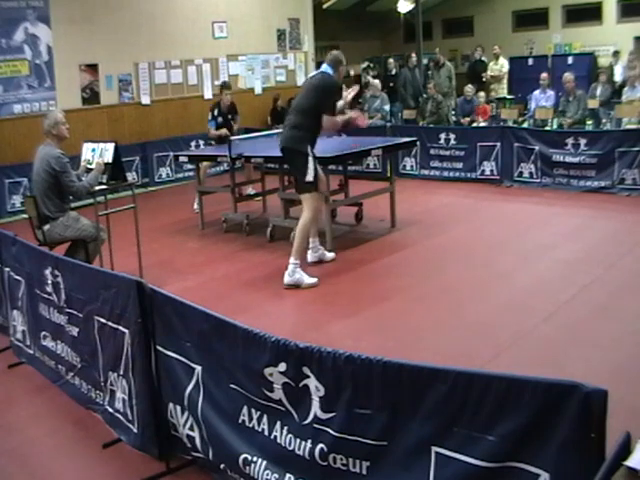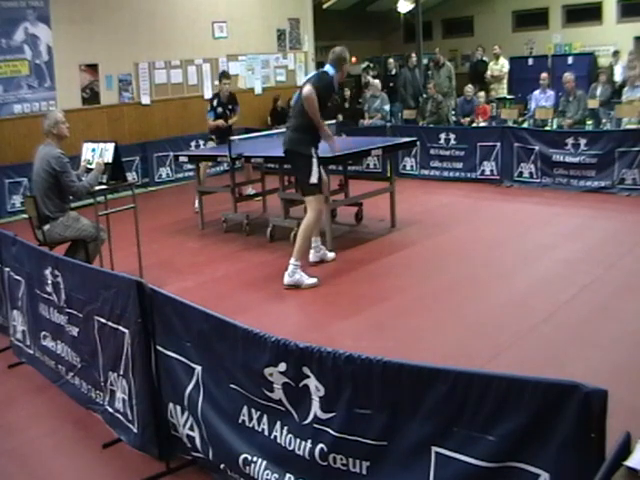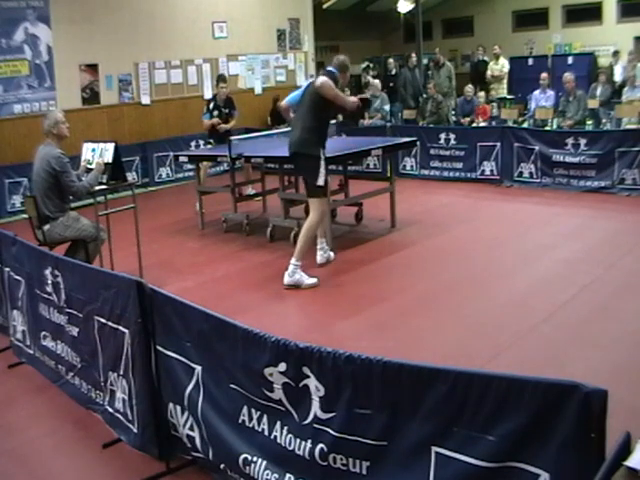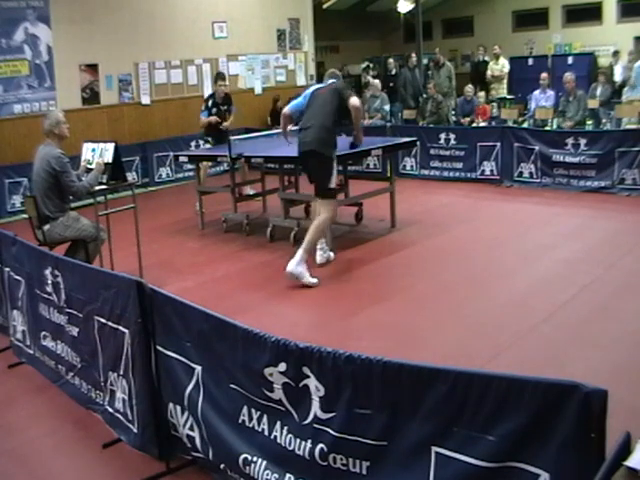
dt=0.2s
person 1, frame 1
left shoulder: (318, 78)
right shoulder: (331, 82)
right elbow: (328, 125)
left wrist: (344, 101)
right wrist: (347, 117)
left hip: (292, 140)
right hip: (299, 143)
left knee: (321, 185)
right knee: (311, 207)
left ankle: (314, 249)
right ankle: (293, 271)
person 1, frame 2
left shoulder: (319, 77)
right shoulder: (327, 79)
left elbow: (295, 103)
right elbow: (307, 94)
right wrist: (322, 128)
left hip: (296, 142)
right hip: (302, 146)
left knee: (323, 186)
right knee: (315, 209)
left ankle: (316, 249)
right ankle: (293, 271)
person 1, frame 3
left shoulder: (316, 81)
right shoulder: (329, 78)
left elbow: (284, 105)
right elbow: (321, 83)
left wrist: (292, 121)
right wrist: (346, 101)
left hip: (299, 144)
right hip: (309, 147)
left knee: (322, 192)
right knee: (318, 210)
left ankle: (322, 249)
right ankle: (294, 271)
person 1, frame 4
left shoulder: (312, 90)
right shoulder: (340, 88)
left elbow: (286, 113)
right elbow: (356, 105)
left wrist: (285, 131)
right wrist: (358, 132)
left hip: (304, 144)
right hip: (321, 145)
left knee: (324, 197)
right knee: (328, 211)
left ankle: (322, 249)
right ankle: (298, 261)
person 2, frame 1
left shoulder: (43, 151)
right shoulder: (56, 156)
right elbow: (77, 192)
left wrist: (81, 171)
right wrist: (96, 172)
left hip: (45, 220)
right hip: (55, 224)
left knee: (87, 230)
right knee: (98, 233)
person 2, frame 2
left shoulder: (43, 151)
right shoulder: (56, 156)
right elbow: (77, 192)
left wrist: (81, 171)
right wrist: (96, 172)
left hip: (45, 221)
right hip: (54, 224)
left knee: (87, 230)
right knee: (98, 233)
person 2, frame 3
left shoulder: (43, 150)
right shoulder: (56, 156)
right elbow: (77, 192)
left wrist: (81, 171)
right wrist: (96, 172)
left hip: (45, 221)
right hip: (54, 224)
left knee: (87, 230)
right knee: (98, 233)
person 2, frame 4
left shoulder: (43, 150)
right shoulder: (56, 156)
right elbow: (77, 191)
left wrist: (81, 171)
right wrist: (96, 172)
left hip: (45, 220)
right hip: (54, 224)
left knee: (87, 230)
right knee: (98, 233)
person 3, frame 1
left shoulder: (233, 106)
right shoulder: (214, 109)
left elbow: (236, 123)
right elbow: (211, 134)
left wrist: (234, 129)
right wrist: (220, 132)
left hip: (230, 140)
right hip: (216, 141)
right knee: (204, 165)
left ankle: (248, 189)
right ankle: (198, 199)
person 3, frame 2
left shoulder: (233, 97)
right shoulder: (213, 100)
right elbow: (209, 125)
left wrist: (230, 121)
right wrist: (217, 123)
left hip: (230, 135)
right hip: (215, 136)
right knee: (205, 162)
left ankle: (248, 189)
right ankle: (198, 197)
person 3, frame 3
left shoulder: (230, 101)
right shoulder: (210, 103)
right elbow: (205, 127)
left wrist: (227, 126)
right wrist: (211, 122)
left hip: (228, 138)
right hip: (213, 140)
left knee: (247, 161)
right knee: (205, 164)
left ankle: (248, 189)
person 3, frame 4
left shoulder: (228, 97)
right shoulder: (208, 101)
right elbow: (202, 123)
left wrist: (228, 123)
right wrist: (209, 119)
left hip: (225, 136)
right hip: (211, 138)
left knee: (243, 160)
right knee: (204, 164)
left ankle: (246, 189)
